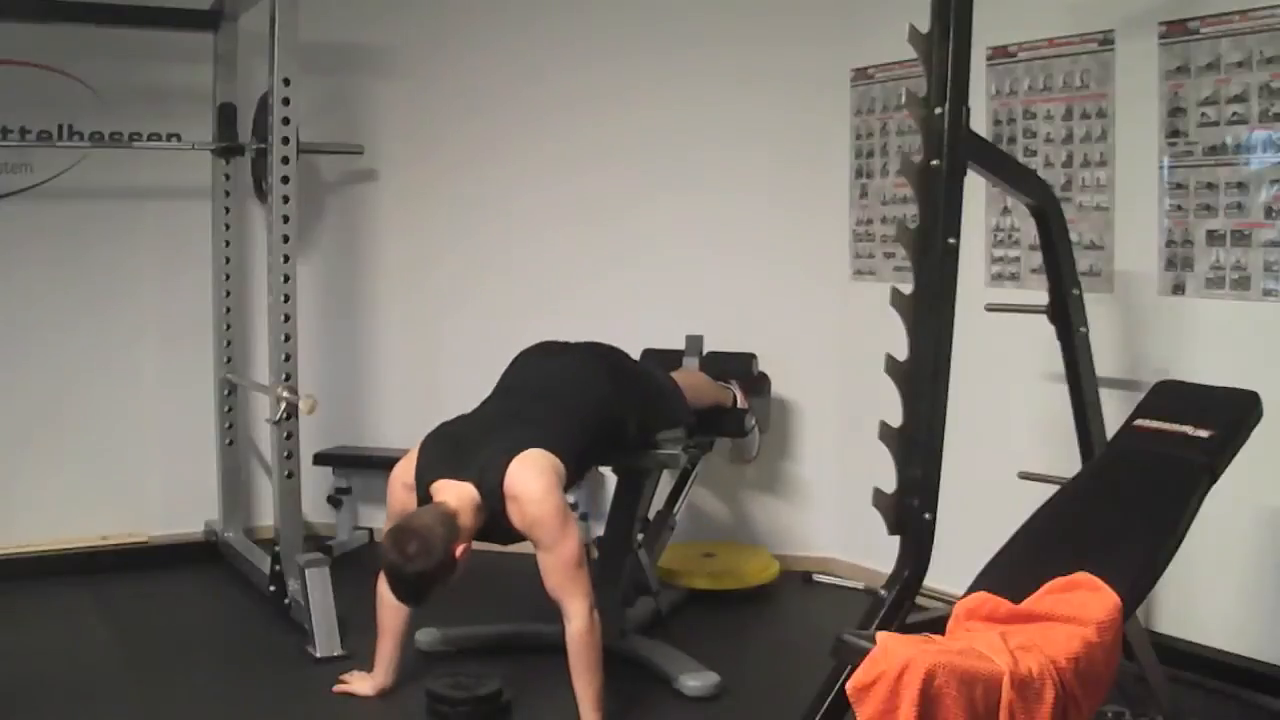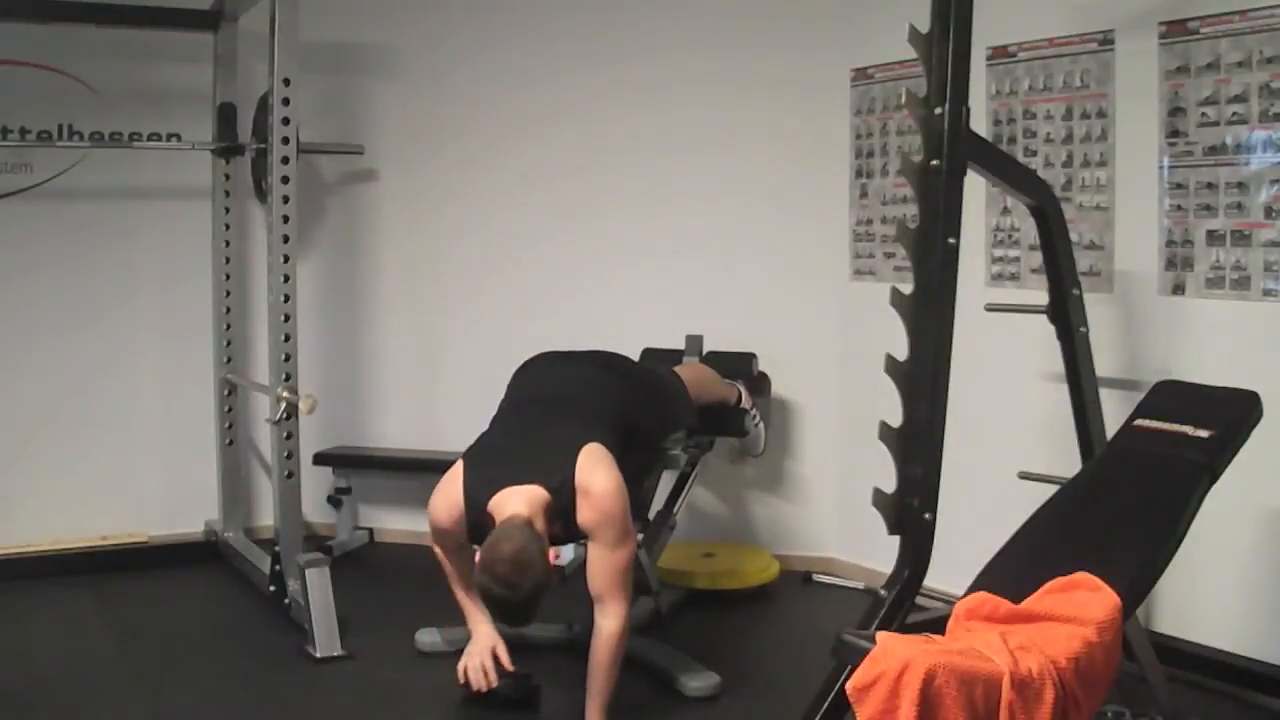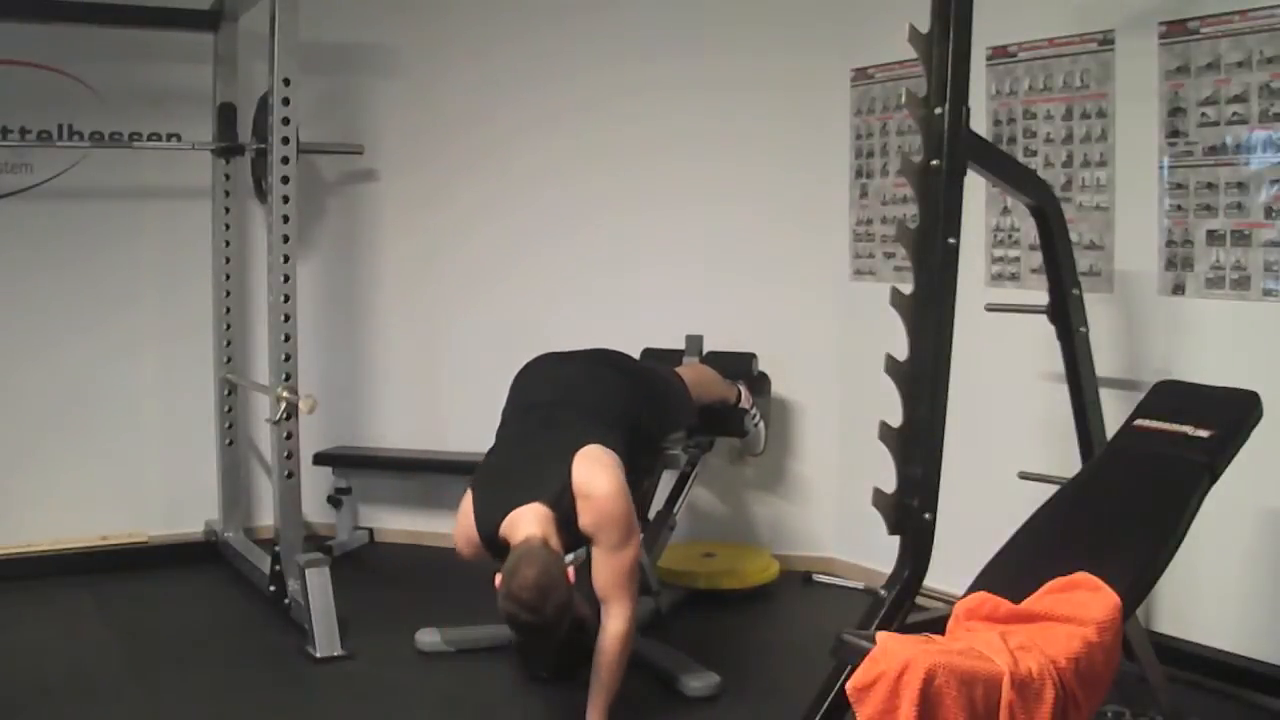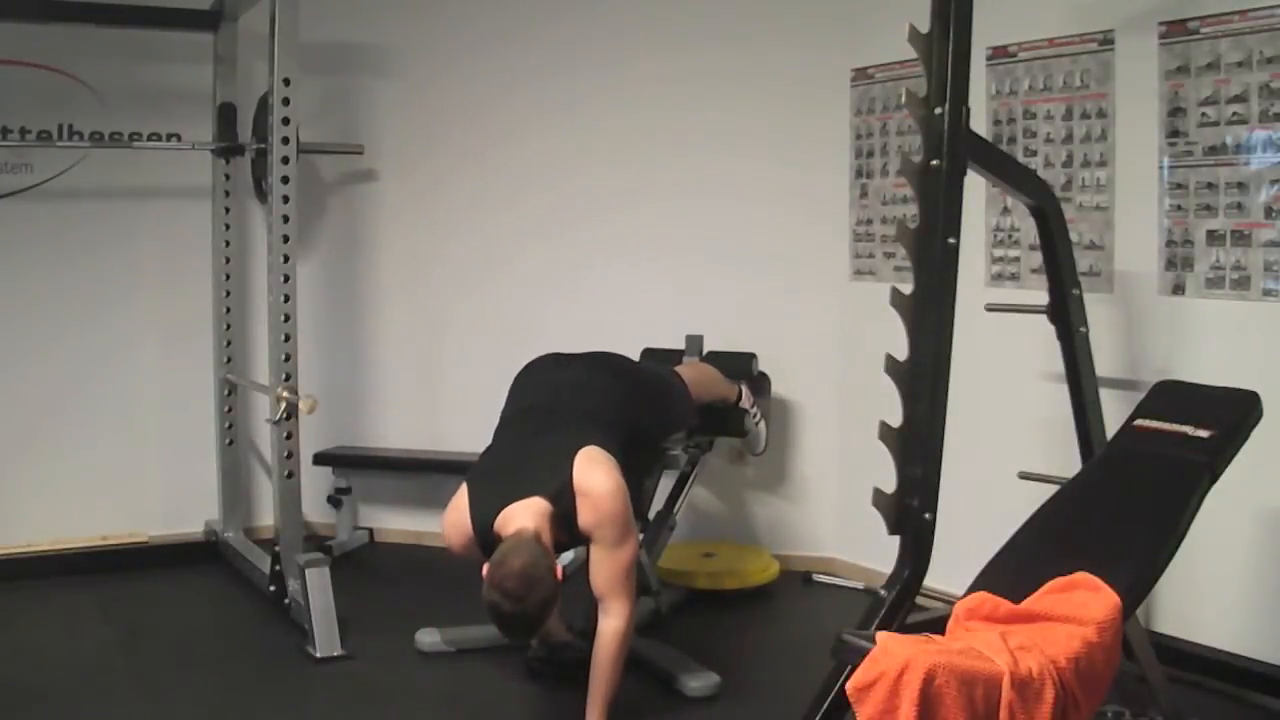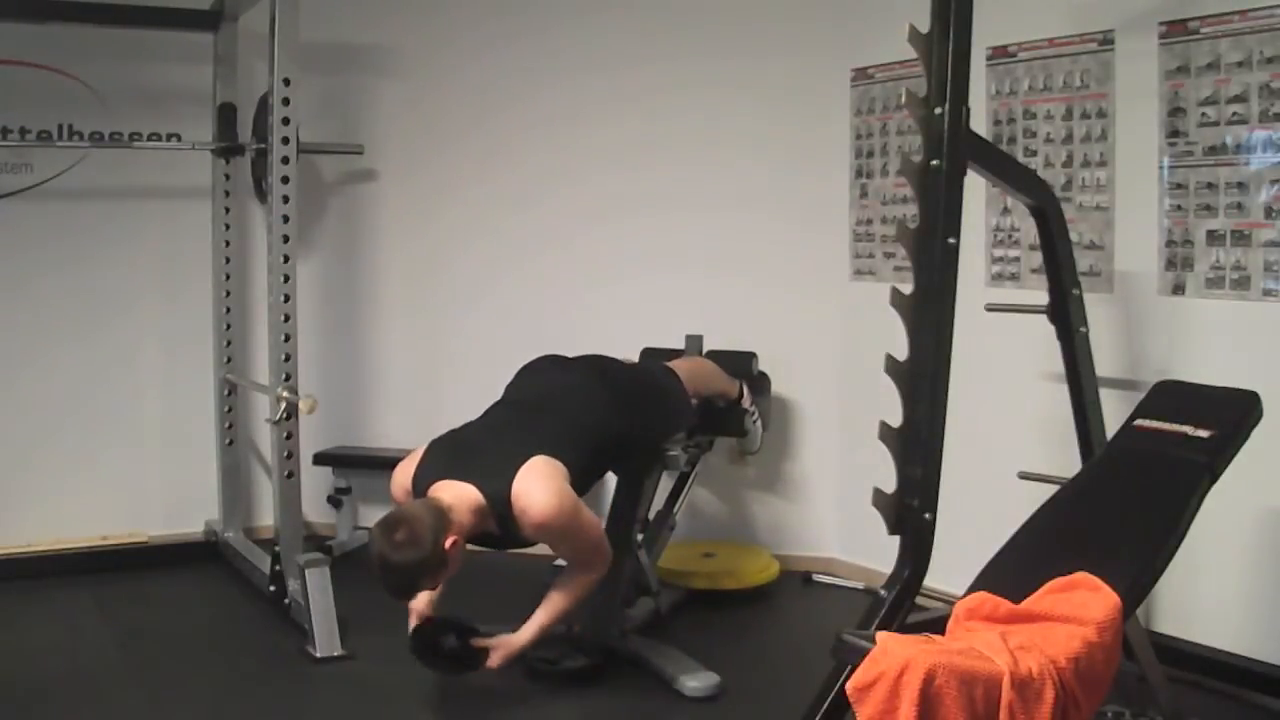
dt=1s
person 1, frame 1
left shoulder: (528, 493)
right shoulder: (407, 481)
left elbow: (579, 610)
right elbow: (390, 579)
right wrist: (380, 676)
left hip: (604, 383)
right hip: (535, 367)
left knee: (675, 395)
left ankle: (732, 399)
person 1, frame 2
left shoulder: (597, 492)
right shoulder: (450, 503)
left elbow: (611, 613)
right elbow: (447, 547)
right wrist: (481, 628)
left hip: (618, 385)
right hip: (538, 376)
left knee: (679, 385)
left ankle: (738, 397)
person 1, frame 3
left shoulder: (600, 494)
right shoulder: (471, 532)
left elbow: (618, 614)
right wrist: (565, 600)
left hip: (619, 382)
left knee: (679, 386)
left ankle: (738, 398)
person 1, frame 4
left shoulder: (597, 493)
right shoulder: (462, 528)
left elbow: (615, 612)
right wrist: (545, 612)
left hip: (618, 387)
right hip: (539, 380)
left knee: (679, 384)
left ankle: (738, 397)
person 1, frame 5
left shoulder: (538, 503)
right shoulder: (407, 483)
left elbow: (594, 562)
left wrist: (522, 639)
right wrist: (423, 600)
left hip: (613, 397)
right hip: (540, 379)
left knee: (676, 380)
left ankle: (738, 395)
